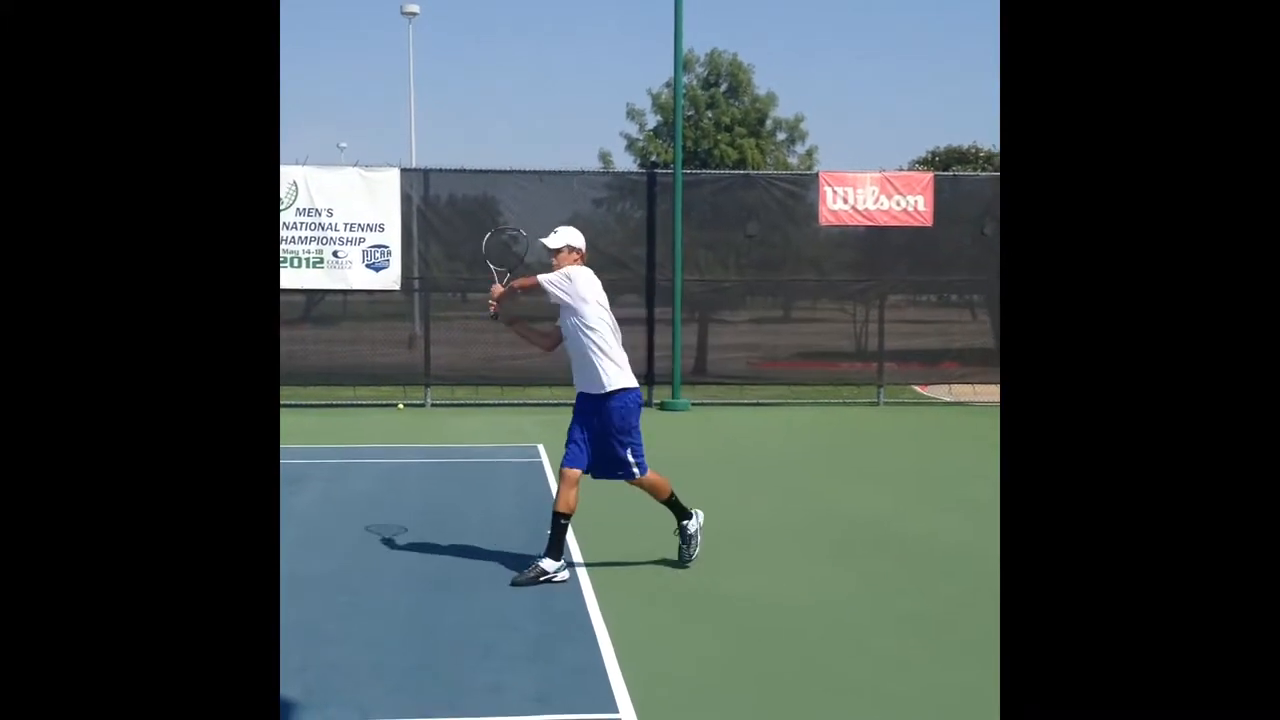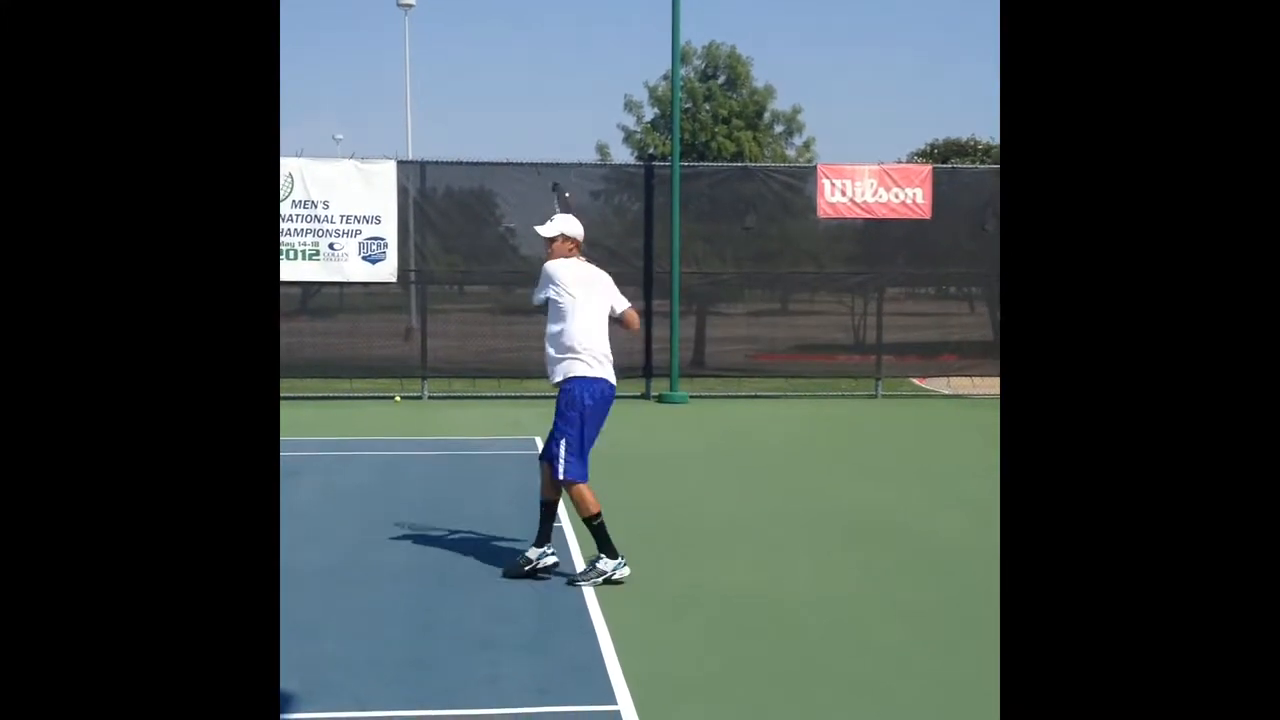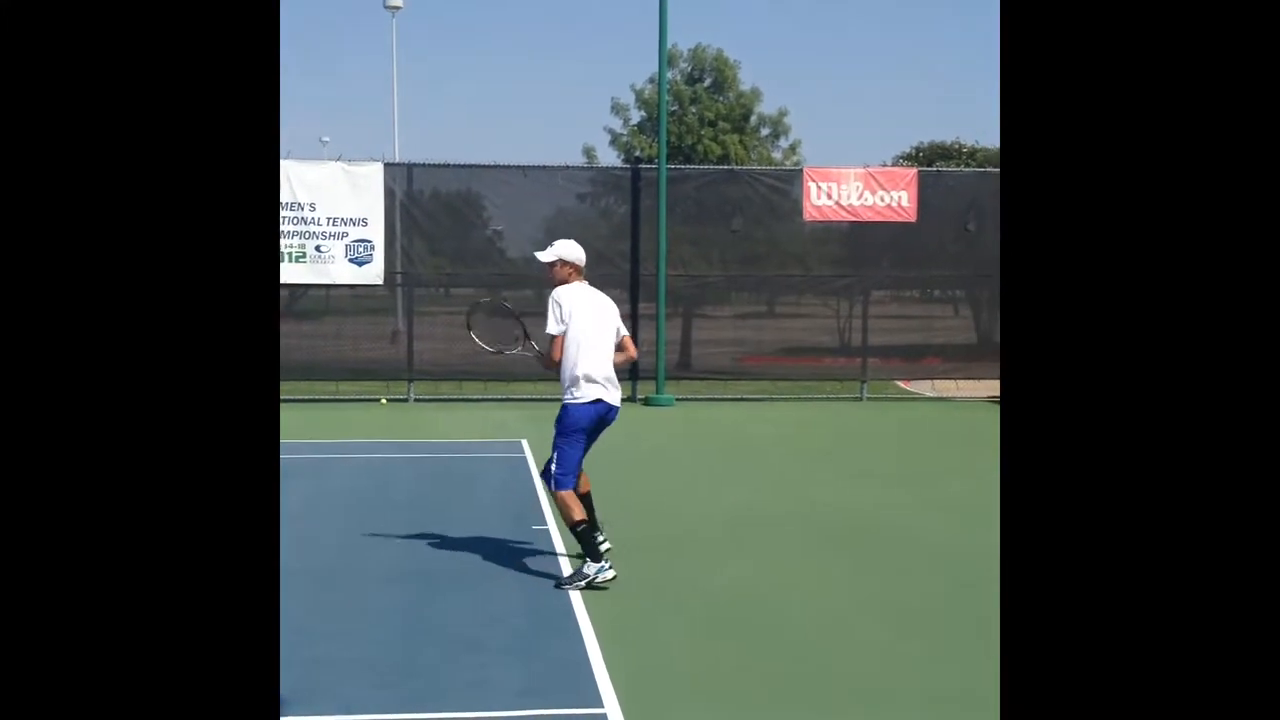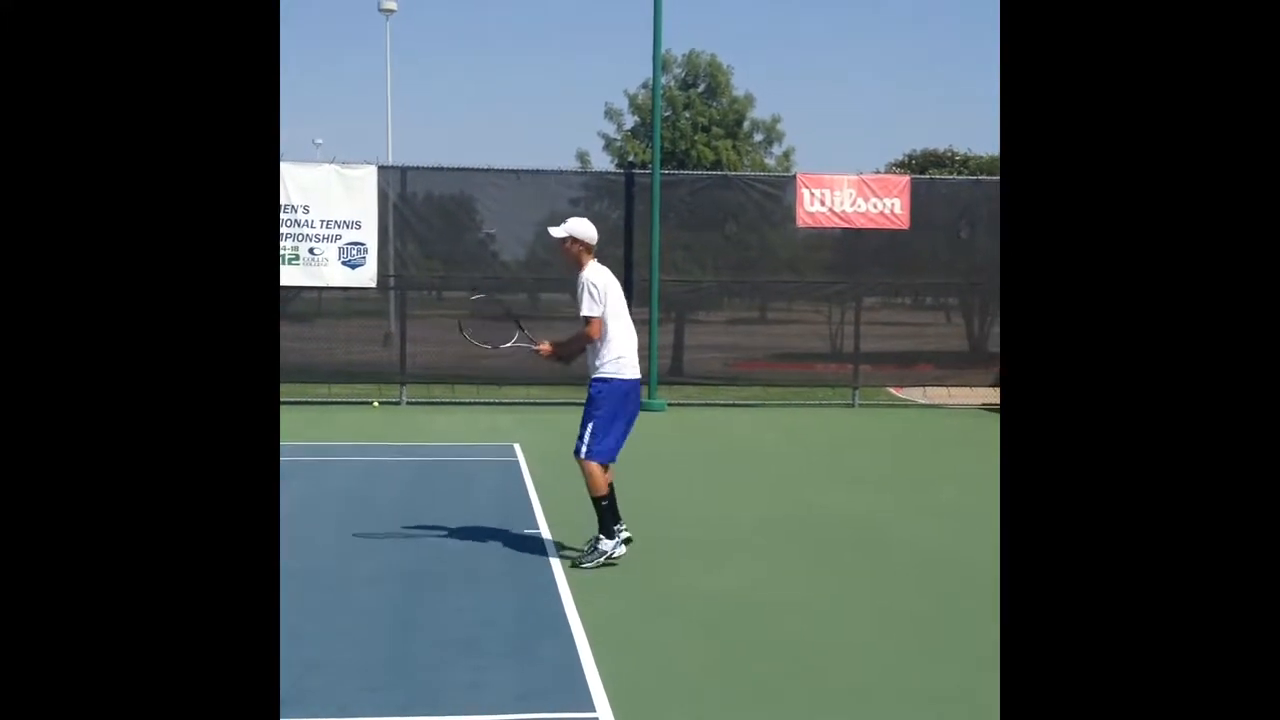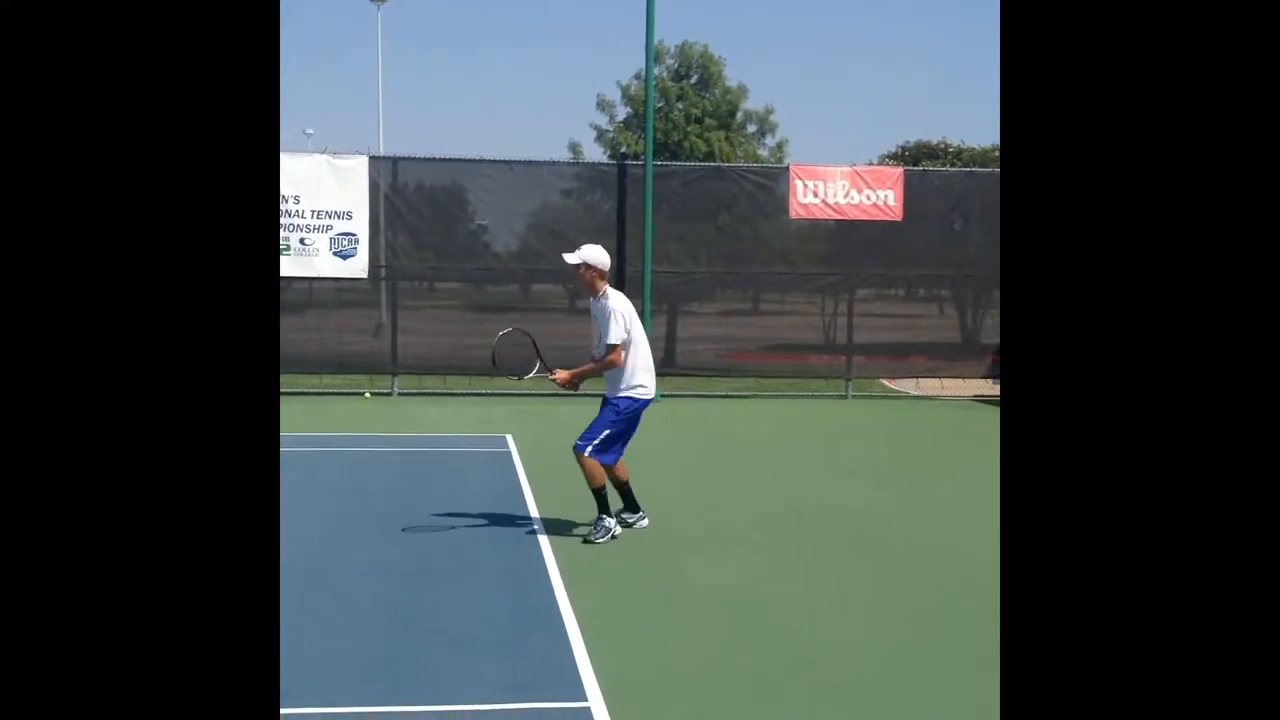
dt=0.3s
person 1, frame 1
left shoulder: (578, 276)
right shoulder: (572, 288)
left elbow: (527, 284)
right elbow: (550, 342)
left wrist: (503, 292)
right wrist: (509, 319)
left hip: (617, 393)
right hip: (590, 394)
left knee: (635, 473)
right knee: (569, 473)
left ankle: (687, 519)
right ankle: (554, 561)
person 1, frame 2
left shoulder: (554, 270)
right shoulder: (602, 277)
left elbow: (542, 302)
right elbow: (634, 323)
left hip: (580, 382)
right hip: (598, 382)
left knee: (569, 476)
right knee: (550, 464)
left ankle: (611, 559)
right ankle: (541, 549)
person 1, frame 3
left shoulder: (560, 296)
right shoulder: (605, 301)
left elbow: (555, 355)
right elbow: (630, 353)
left wrist: (550, 364)
left hip: (582, 402)
right hip: (609, 399)
left knee: (560, 484)
right knee: (570, 463)
left ankle: (595, 562)
right ankle: (594, 535)
person 1, frame 4
left shoulder: (589, 278)
right shoulder: (602, 275)
left elbow: (592, 333)
left wrist: (556, 349)
right wrist: (570, 351)
left hip: (611, 379)
right hip: (627, 377)
left knee: (589, 457)
right knee: (601, 457)
left ankle: (608, 539)
right ankle: (616, 528)
person 1, frame 5
left shoulder: (614, 306)
right shoulder: (596, 302)
left elbow: (614, 359)
left wrist: (572, 374)
right wrist: (579, 374)
left hip: (632, 394)
right hip: (618, 391)
left knee: (584, 451)
right knee: (607, 453)
left ankle: (607, 518)
right ankle: (633, 511)
